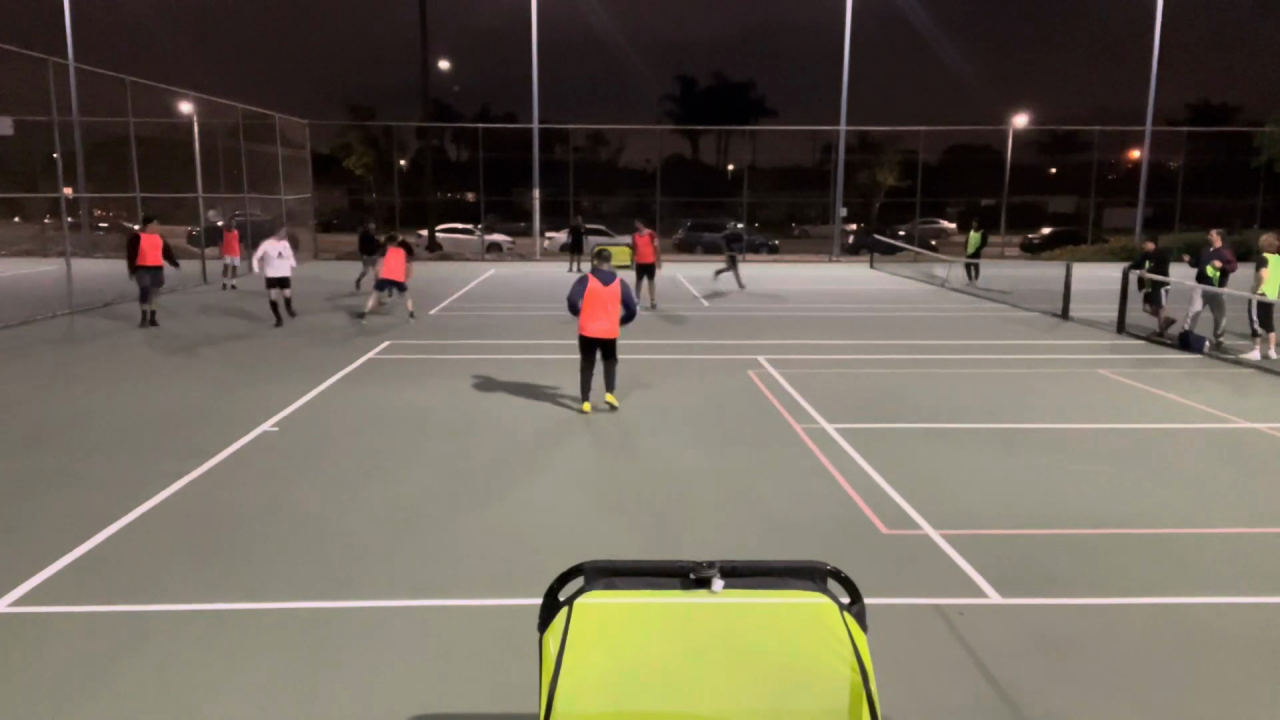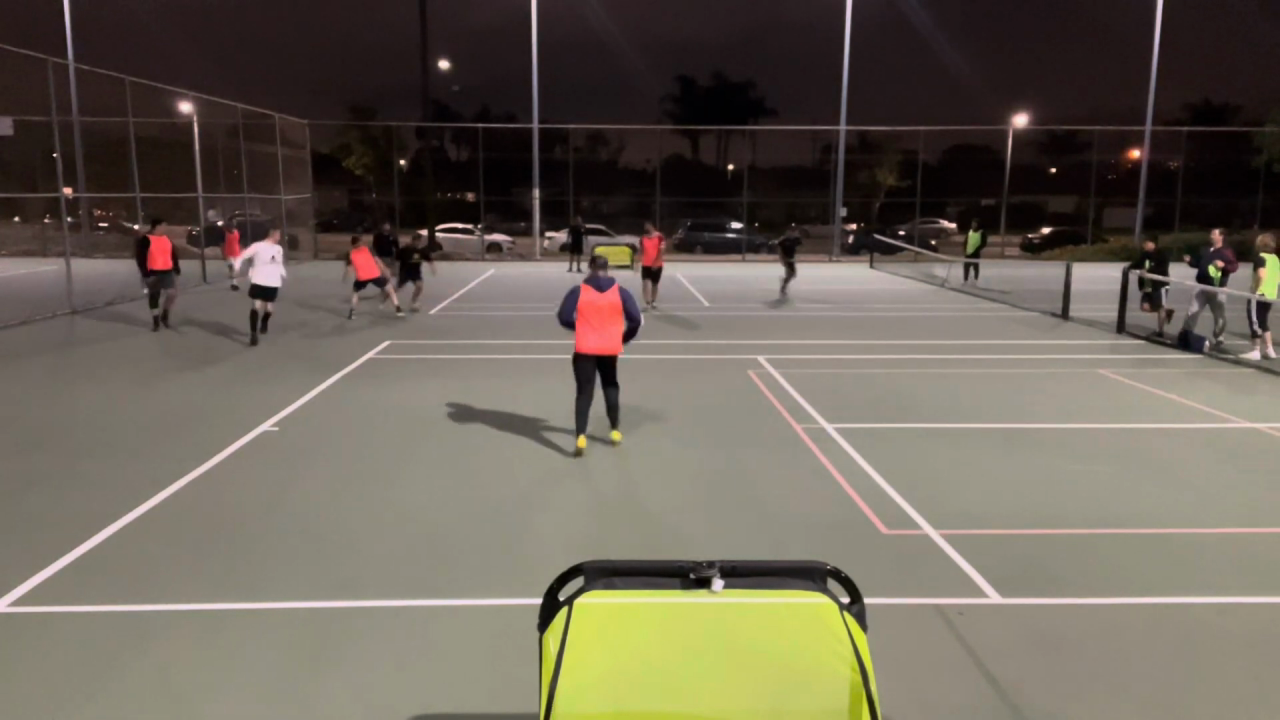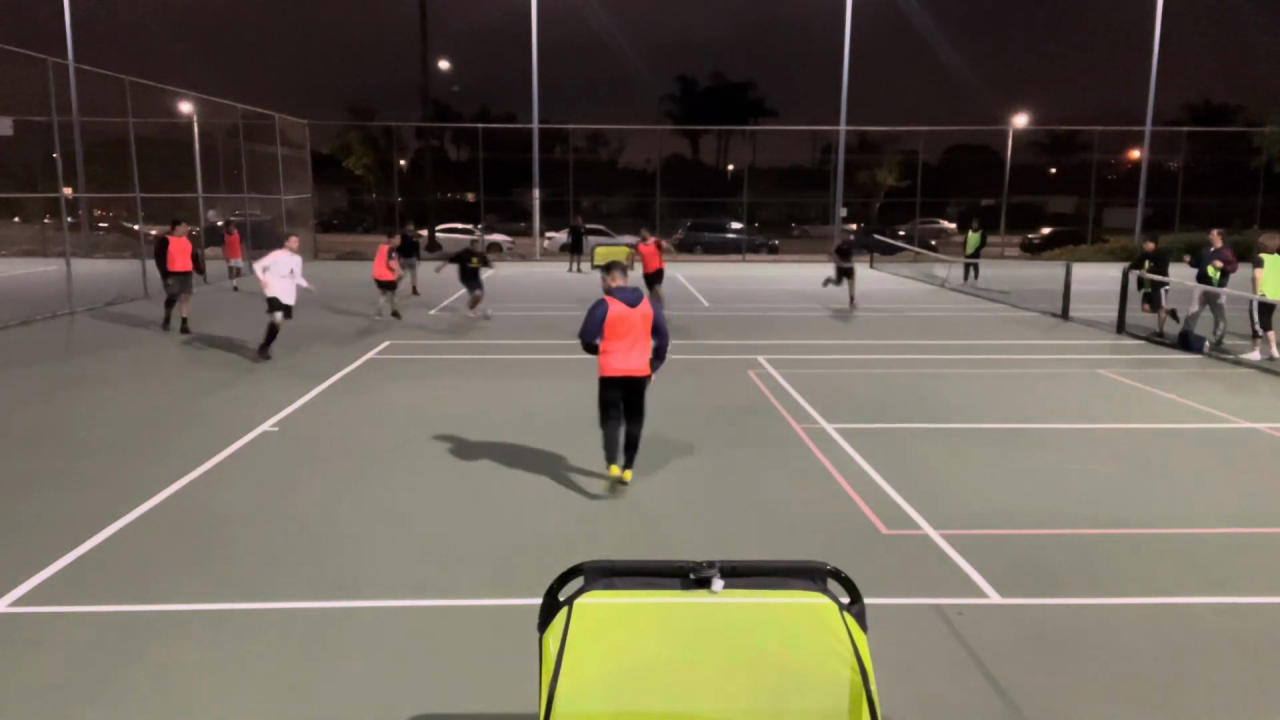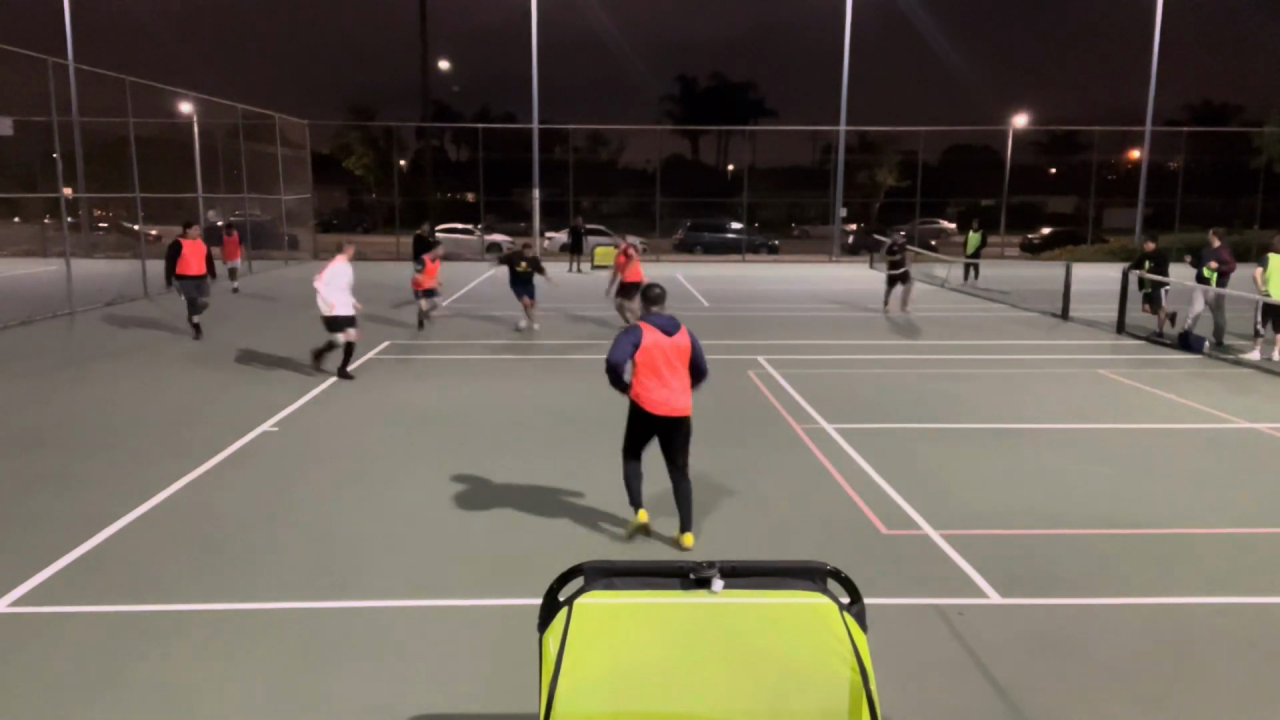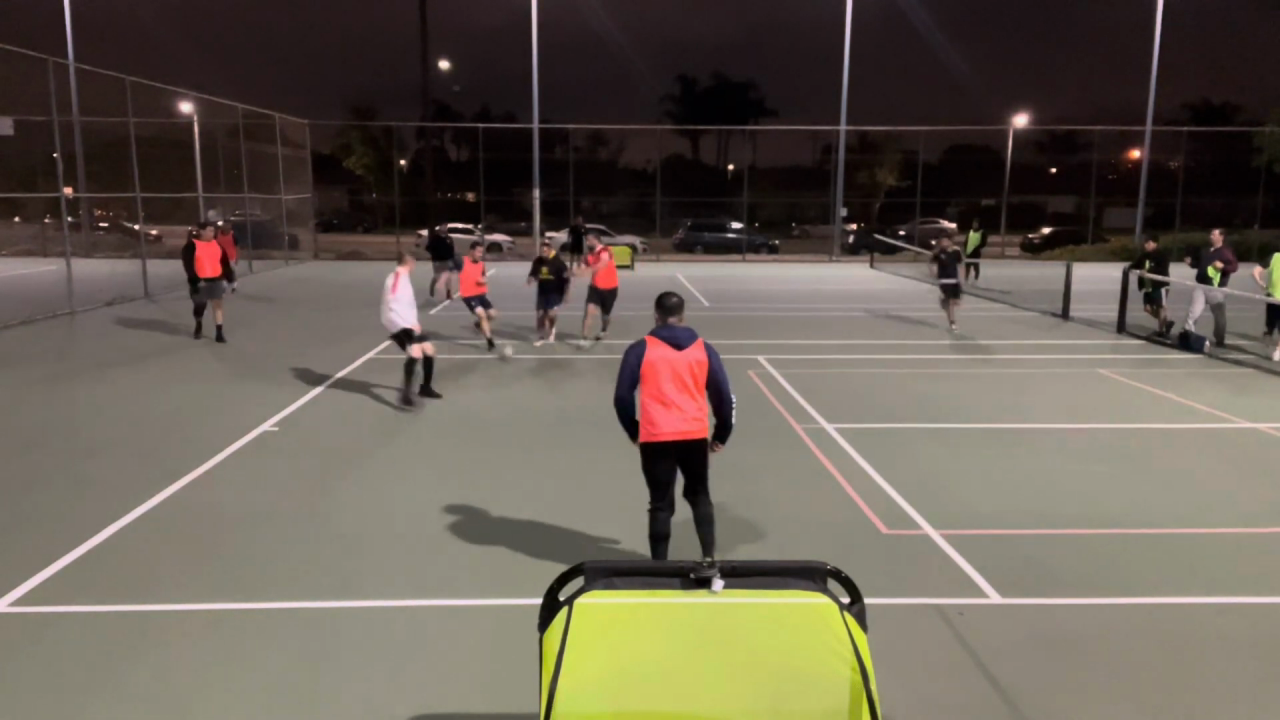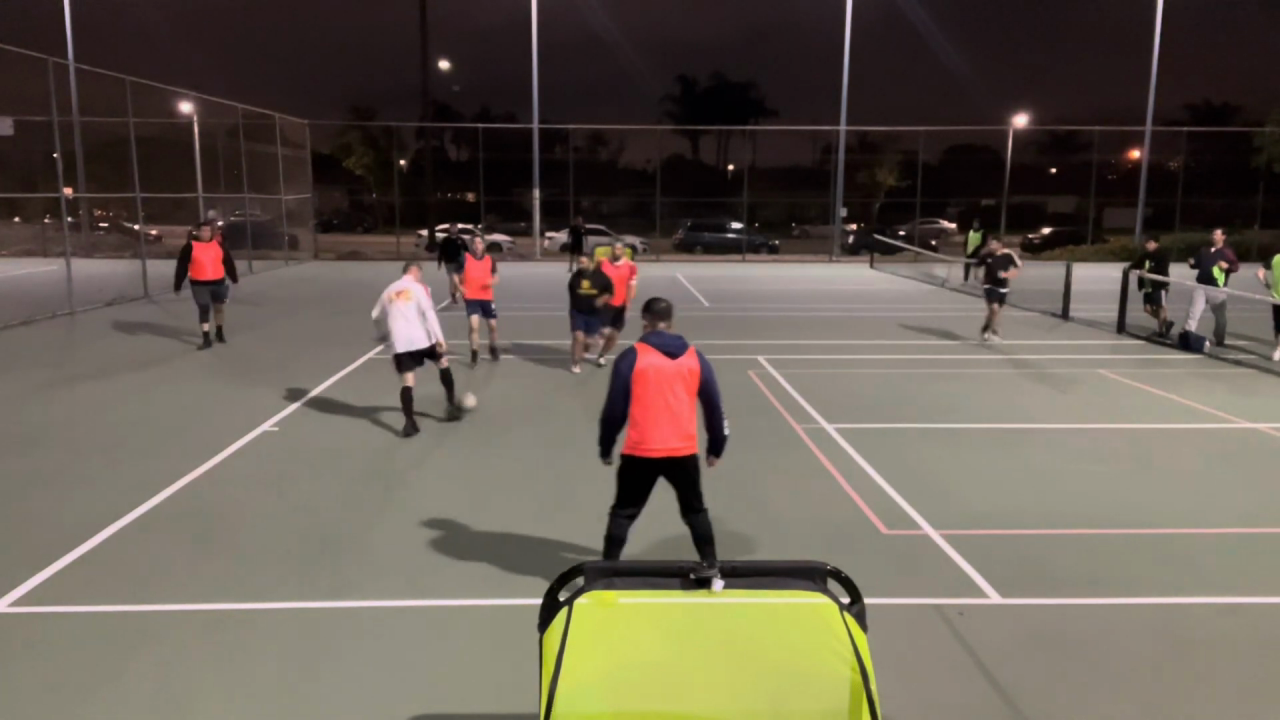
dt=0.5s
person 1, frame 1
left shoulder: (585, 280)
right shoulder: (620, 283)
left elbow: (572, 301)
right elbow: (632, 309)
left wrist: (577, 313)
right wrist: (622, 321)
left hip: (587, 332)
right hip: (610, 333)
left knee: (587, 366)
right knee: (610, 362)
left ankle: (586, 403)
right ankle: (610, 394)
person 1, frame 2
left shoulder: (578, 291)
right shoulder: (620, 292)
left elbow: (564, 318)
right elbow: (635, 320)
right wrist: (623, 339)
left hip: (584, 350)
right hip: (609, 350)
left knee: (584, 393)
right knee: (611, 388)
left ankle: (581, 438)
right ankle: (615, 430)
person 1, frame 3
left shoulder: (602, 306)
right shoulder: (648, 304)
left elbow: (586, 339)
right elbow: (662, 337)
left wrist: (599, 351)
right wrist: (653, 365)
left hip: (611, 373)
right hip: (640, 372)
left knee: (611, 421)
right knee: (634, 421)
left ankle: (613, 467)
right ankle: (627, 469)
person 1, frame 4
left shoulder: (636, 332)
right shoulder: (685, 334)
left elbow: (614, 361)
right elbow: (700, 373)
left wrist: (622, 386)
left hip: (645, 408)
right hip: (680, 412)
left knee: (631, 457)
right knee: (679, 471)
left ankle: (639, 512)
right ankle: (686, 533)
person 1, frame 5
left shoulder: (640, 350)
right shoulder: (704, 350)
left elbow: (622, 398)
right elbow: (724, 398)
left wrist: (633, 431)
right wrist: (721, 435)
left hip: (655, 438)
right hip: (695, 436)
left knee: (661, 507)
right knee: (699, 496)
right ankle: (708, 559)
person 1, frame 6
left shoulder: (631, 358)
right shoulder: (695, 358)
left elbow: (614, 409)
right elbow: (714, 408)
left wrist: (606, 447)
right wrist: (716, 448)
left hip: (641, 451)
right hip: (683, 450)
left knee: (623, 513)
right knee: (695, 512)
right ankle: (711, 569)
